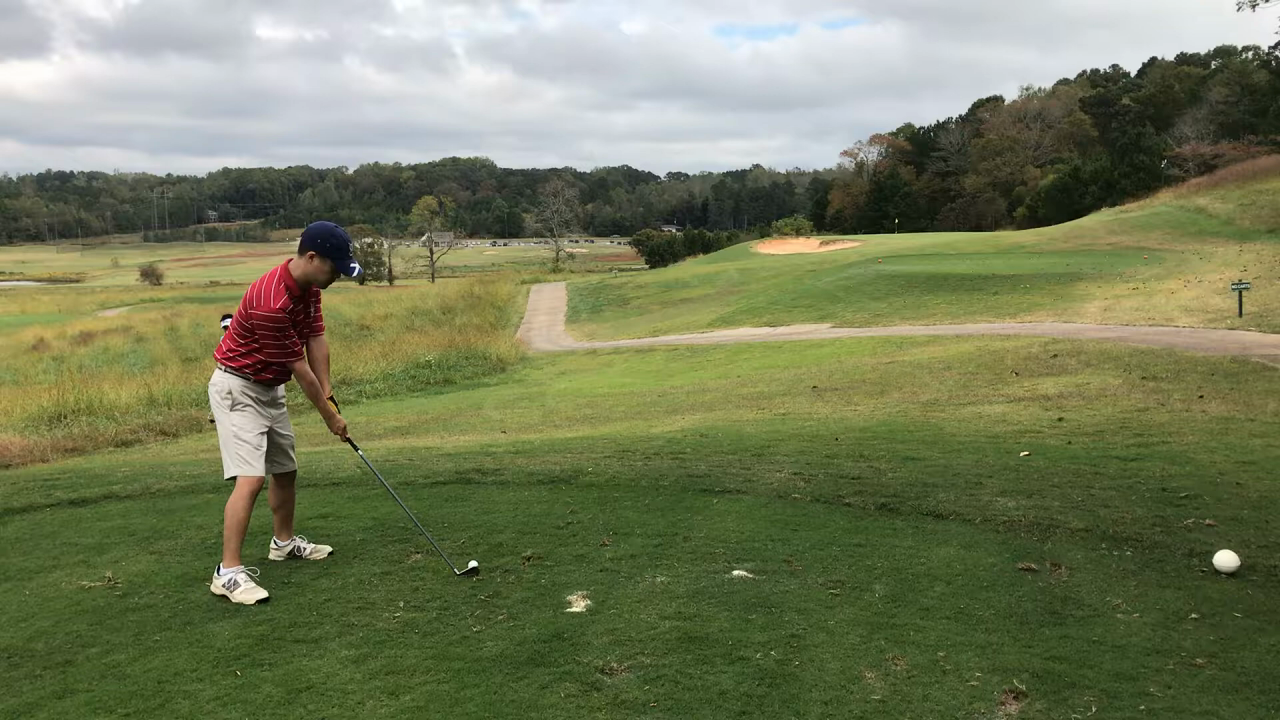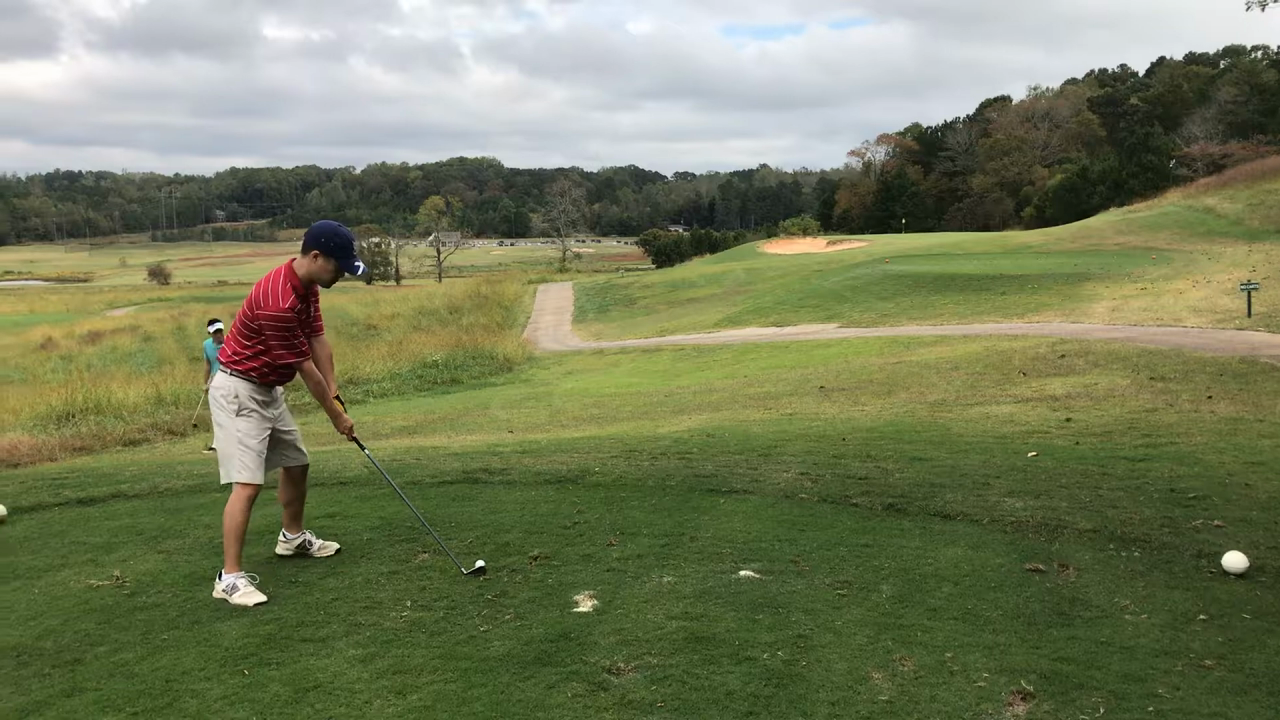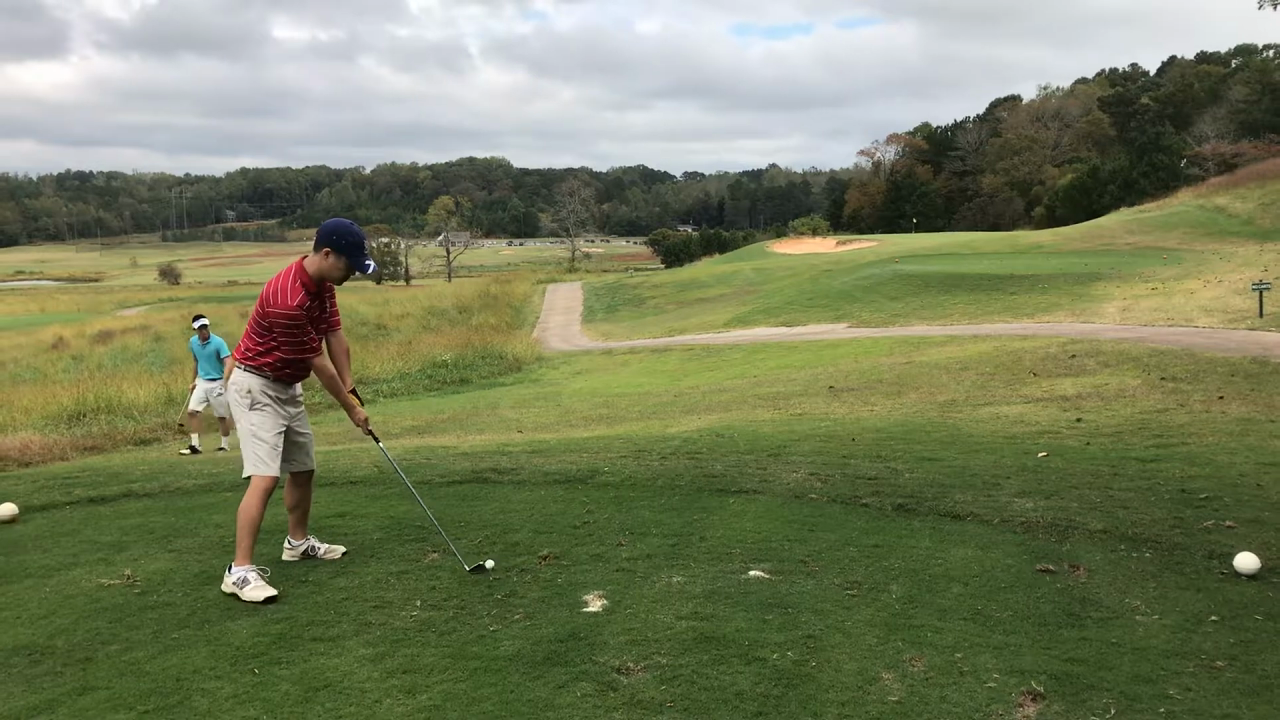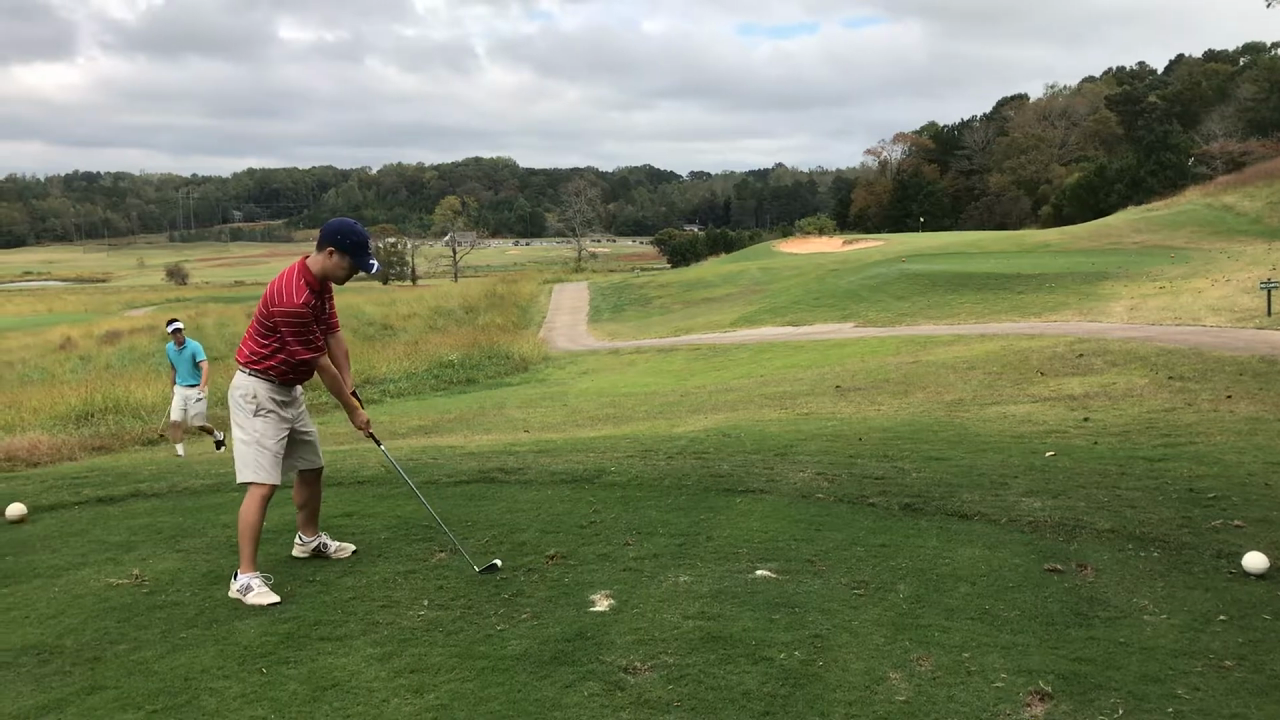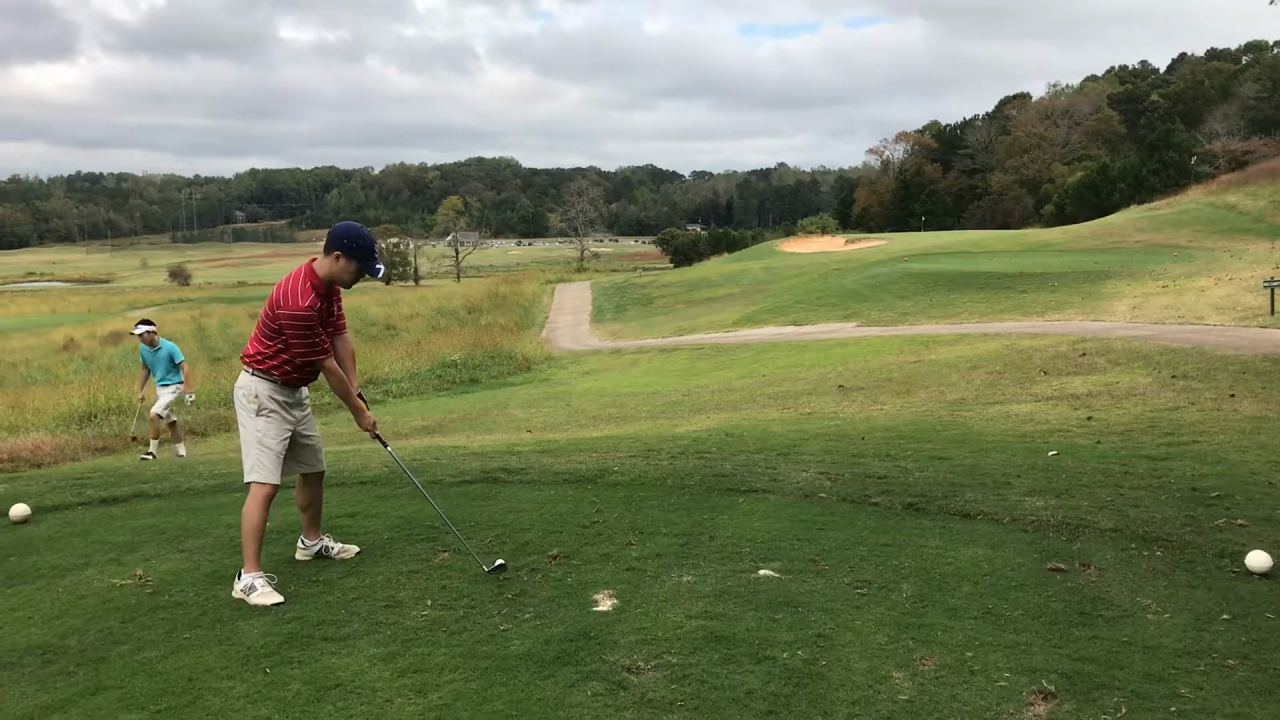
dt=0.3s
person 1, frame 1
left shoulder: (309, 286)
right shoulder: (271, 302)
left elbow: (316, 342)
right elbow: (299, 368)
left wrist: (328, 396)
right wrist: (329, 416)
left hip: (269, 388)
right hip: (237, 388)
left knee: (285, 469)
right knee: (251, 478)
left ankle: (284, 541)
right ankle: (229, 571)
person 1, frame 2
left shoulder: (307, 285)
right shoulder: (278, 301)
left elbow: (318, 341)
right elbow: (305, 368)
left wrist: (336, 396)
right wrist: (335, 416)
left hip: (267, 389)
right hip: (240, 391)
left knee: (296, 465)
right knee: (247, 484)
left ankle: (293, 536)
right ankle: (230, 576)
person 1, frame 3
left shoulder: (322, 284)
right shoulder: (288, 299)
left elbow: (336, 337)
right elbow: (318, 362)
left wrist: (352, 390)
right wrist: (351, 408)
left hip: (287, 386)
right hip: (257, 387)
left knee: (302, 469)
right knee: (265, 478)
left ankle: (298, 542)
right ankle: (240, 570)
person 1, frame 4
left shoulder: (321, 283)
right shoulder: (292, 298)
left elbow: (334, 338)
right elbow: (320, 363)
left wrist: (352, 392)
right wrist: (352, 410)
left hip: (288, 389)
right hip: (260, 391)
left knee: (311, 467)
right knee: (262, 484)
left ankle: (309, 538)
right ankle: (245, 576)
person 1, frame 5
left shoulder: (329, 285)
right shoulder: (298, 301)
left elbow: (341, 340)
right elbow: (327, 366)
left wrist: (358, 393)
right wrist: (358, 412)
left hip: (294, 390)
right hip: (264, 392)
left knee: (312, 469)
right knee: (265, 484)
left ankle: (312, 541)
right ankle: (249, 576)
